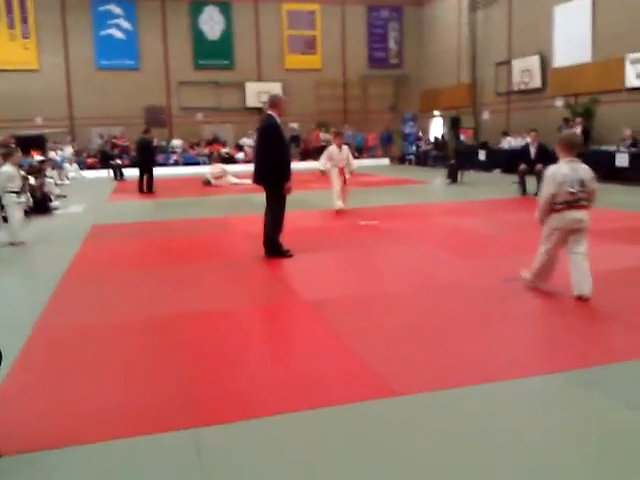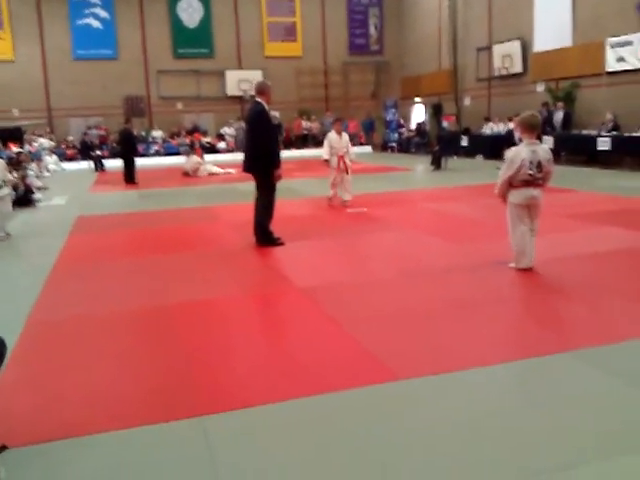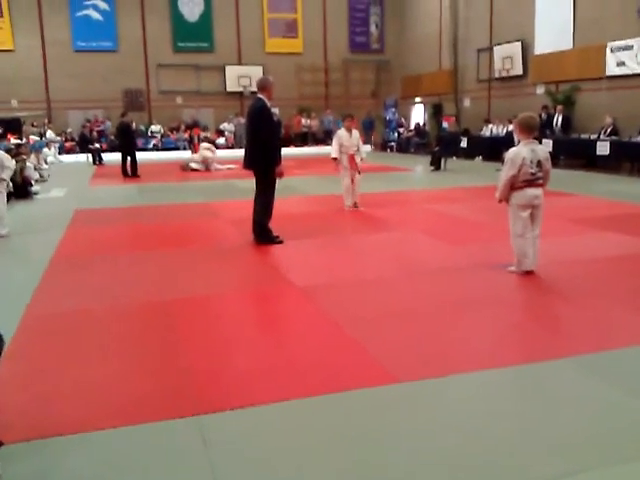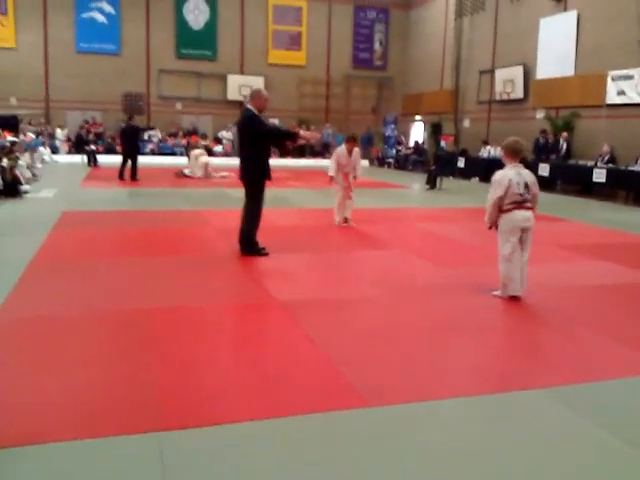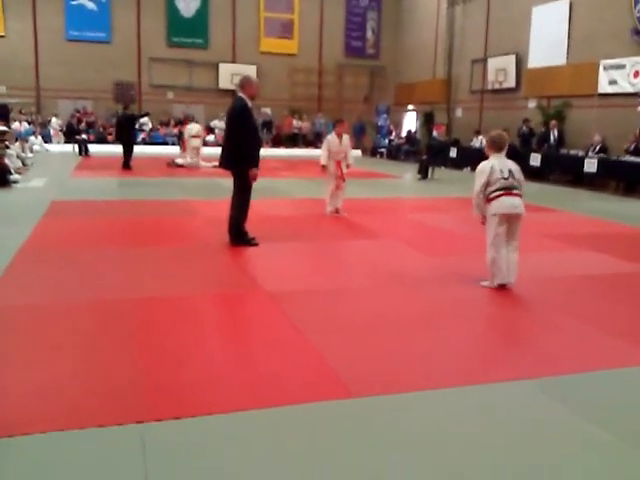
dt=0.7s
person 1, frame 1
left shoulder: (266, 121)
right shoulder: (272, 124)
right elbow: (278, 154)
right wrist: (286, 179)
left hip: (268, 173)
right hip: (274, 176)
left knee: (273, 209)
right knee: (276, 210)
left ankle: (271, 245)
right ankle: (273, 247)
person 1, frame 2
left shoulder: (254, 109)
right shoulder: (261, 112)
right elbow: (268, 141)
right wrist: (276, 166)
left hip: (258, 161)
right hip: (264, 163)
left knee: (263, 197)
right knee: (266, 198)
left ankle: (262, 233)
right ankle: (264, 235)
person 1, frame 3
left shoulder: (256, 105)
right shoulder: (263, 108)
right elbow: (268, 138)
right wrist: (277, 163)
left hip: (258, 158)
right hip: (265, 161)
left knee: (262, 195)
right knee: (265, 196)
left ankle: (260, 231)
right ankle: (262, 233)
person 1, frame 4
left shoulder: (250, 116)
right shoulder: (250, 117)
left elbow: (268, 134)
right elbow: (271, 130)
left wrist: (295, 136)
right wrist: (298, 135)
left hip: (253, 168)
right hip: (254, 169)
left knee: (252, 205)
right knee: (253, 205)
left ankle: (247, 242)
right ankle: (248, 245)
person 1, frame 5
left shoulder: (239, 105)
right shoulder: (242, 107)
right elbow: (245, 139)
left wrist: (250, 164)
right wrist: (251, 166)
left hip: (240, 160)
right hip: (243, 162)
left knee: (240, 196)
right knee: (242, 197)
left ankle: (236, 233)
right ankle: (238, 235)
person 2, frame 1
left shoulder: (554, 171)
right shoulder: (586, 170)
left elbow: (545, 198)
right elbow: (591, 196)
left wrist: (541, 217)
left hip: (558, 216)
right hip: (580, 216)
left knee: (547, 250)
right knee: (579, 252)
left ankle: (534, 279)
right ankle: (583, 290)
person 2, frame 2
left shoulder: (515, 152)
right shoulder: (545, 151)
left elbow: (505, 176)
right elbow: (548, 175)
left wrist: (500, 192)
left hip: (517, 195)
right hip: (535, 194)
left knee: (519, 229)
right knee: (531, 227)
left ankle: (523, 262)
right ankle: (528, 260)
person 2, frame 3
left shoulder: (515, 152)
right shoulder: (543, 151)
left elbow: (507, 177)
right elbow: (546, 174)
left wrist: (501, 195)
left hip: (519, 196)
right hip: (537, 194)
left knee: (520, 232)
right knee: (534, 231)
left ankle: (523, 265)
right ankle: (530, 264)
person 2, frame 4
left shoulder: (501, 175)
right shoulder: (529, 175)
left elbow: (493, 201)
right elbow: (534, 198)
left wrist: (491, 220)
left hip: (509, 218)
right hip: (527, 217)
left knee: (508, 256)
right knee: (522, 256)
left ankle: (509, 290)
right ankle: (517, 290)
person 2, frame 5
left shoulder: (485, 166)
right shoulder: (514, 165)
left elbow: (478, 191)
right elbow: (521, 186)
left wrist: (481, 213)
left hip: (498, 206)
right hip: (517, 204)
left knee: (495, 244)
right knee: (511, 243)
left ankle: (496, 280)
right ankle: (506, 279)
